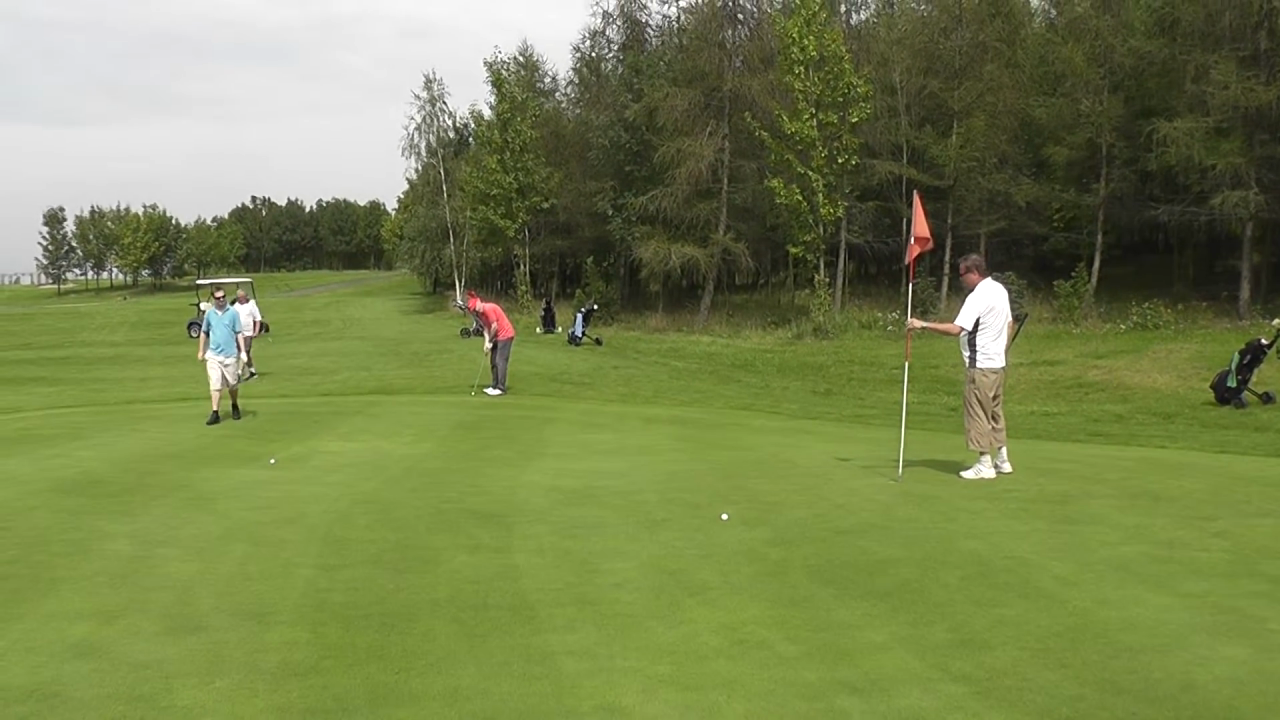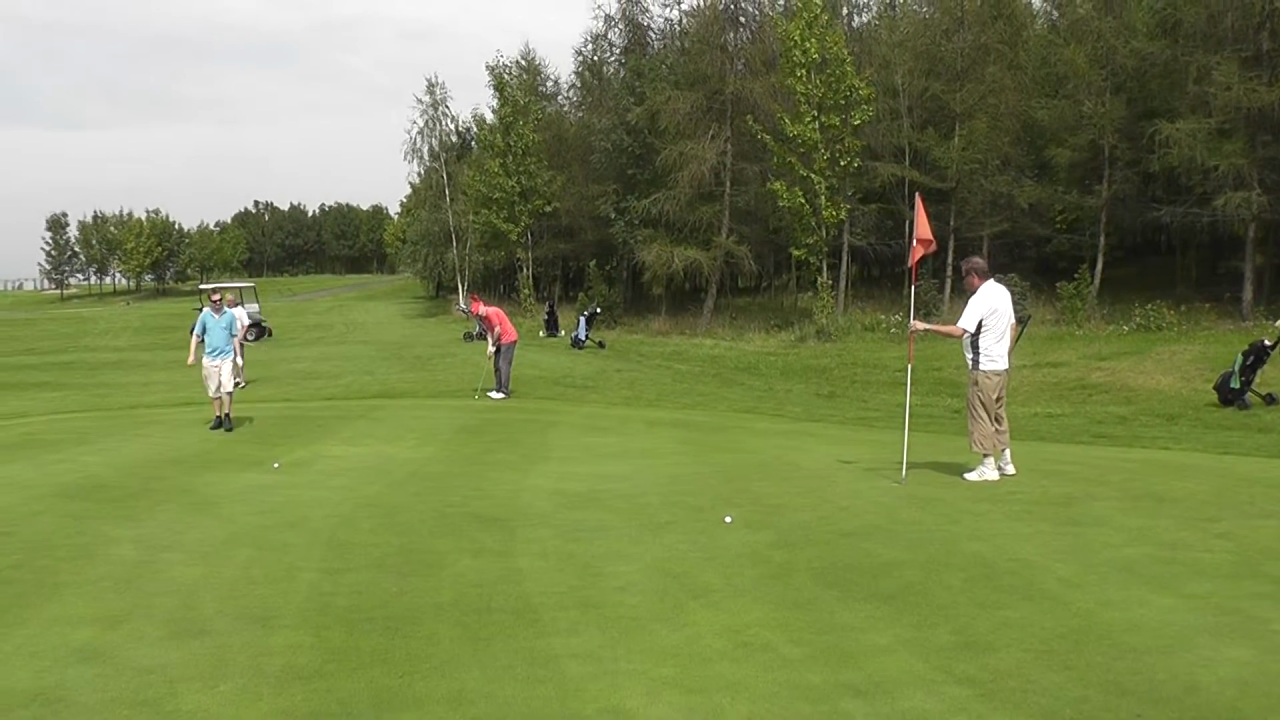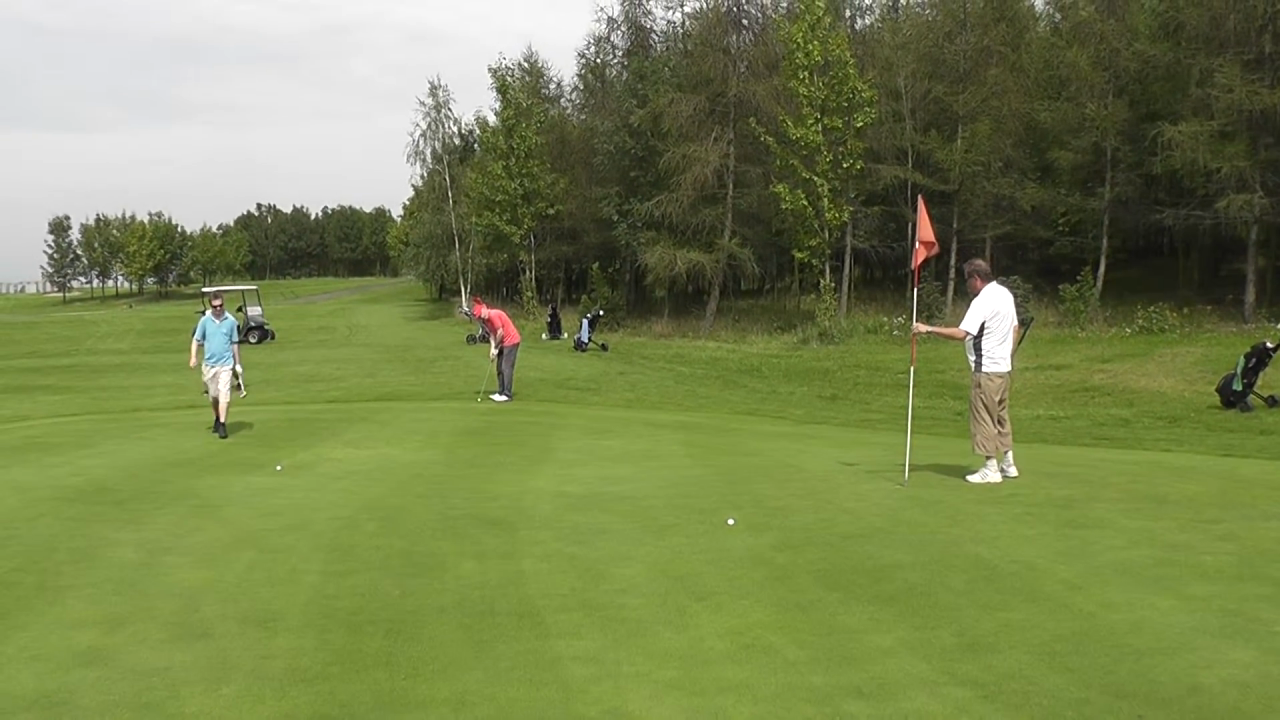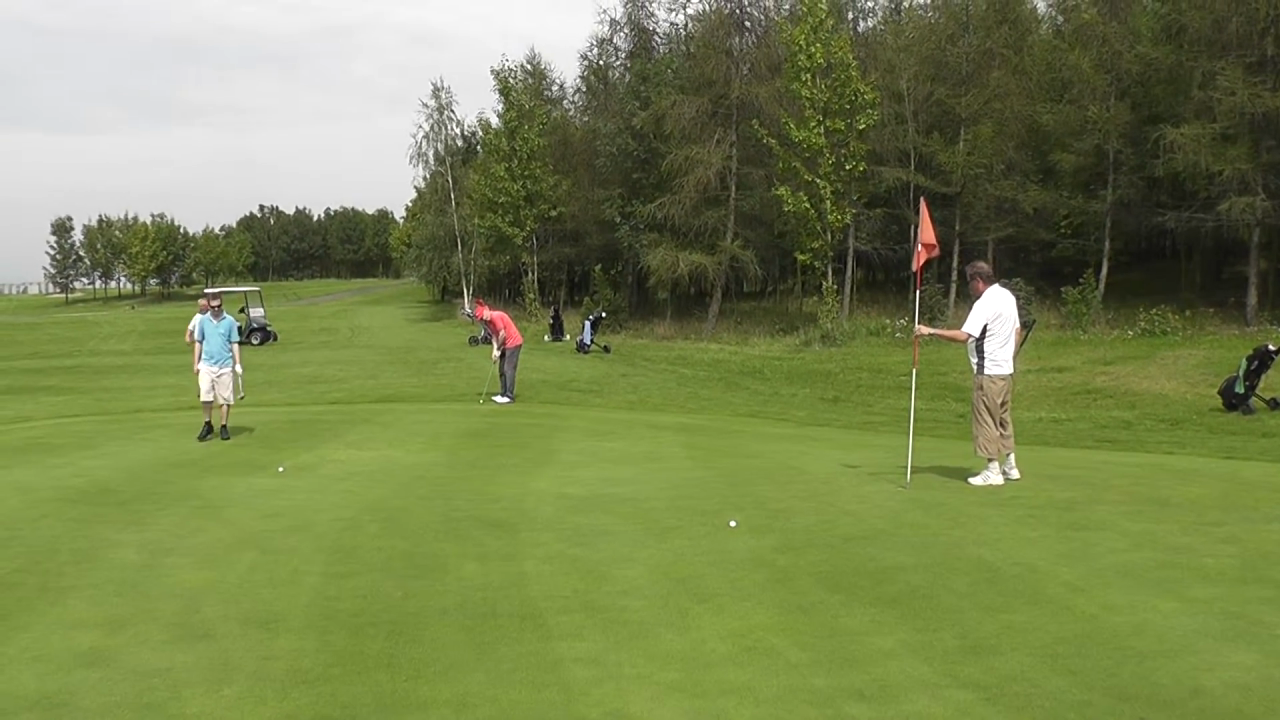
dt=0.3s
person 1, frame 1
left shoulder: (978, 297)
right shoulder: (999, 290)
left elbow: (956, 329)
right elbow: (1009, 323)
left wrist: (923, 325)
left hip: (980, 365)
right hip: (997, 362)
left knee: (978, 414)
right knee: (994, 412)
left ankle: (985, 464)
right ankle: (1001, 459)
person 1, frame 2
left shoulder: (980, 299)
right shoulder: (1002, 292)
left elbow: (958, 331)
right elbow: (1012, 325)
left wrist: (926, 327)
left hip: (984, 367)
right hip: (1000, 364)
left knee: (981, 416)
right knee: (998, 414)
left ankle: (988, 466)
right ankle: (1005, 461)
person 1, frame 3
left shoulder: (983, 301)
right shoulder: (1005, 294)
left elbow: (961, 333)
right elbow: (1014, 328)
left wrist: (929, 329)
left hip: (986, 369)
right hip: (1003, 367)
left knee: (984, 418)
right knee: (1000, 416)
left ankle: (991, 469)
right ankle: (1007, 463)
person 1, frame 4
left shoulder: (985, 303)
right shoulder: (1007, 296)
left elbow: (963, 336)
right elbow: (1017, 331)
left wrist: (931, 331)
left hip: (988, 372)
right hip: (1005, 369)
left knee: (986, 420)
right knee: (1003, 418)
left ankle: (993, 471)
right ankle: (1009, 466)
